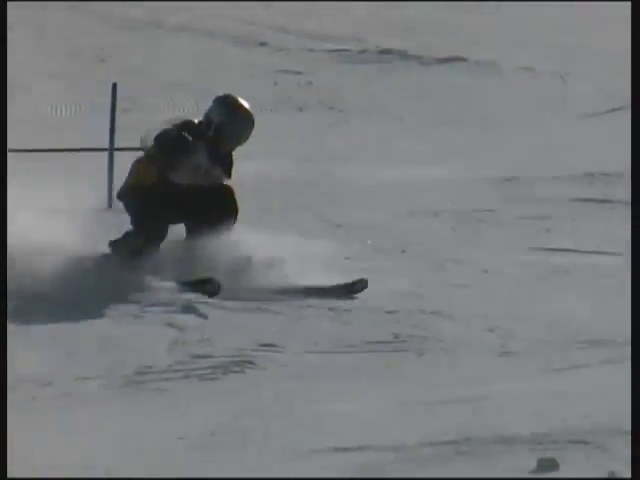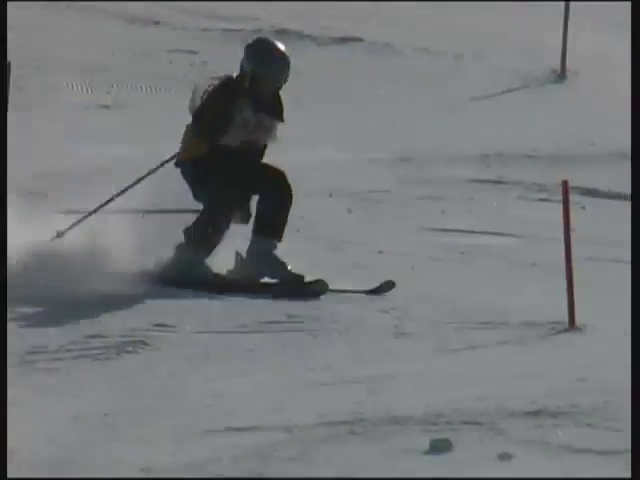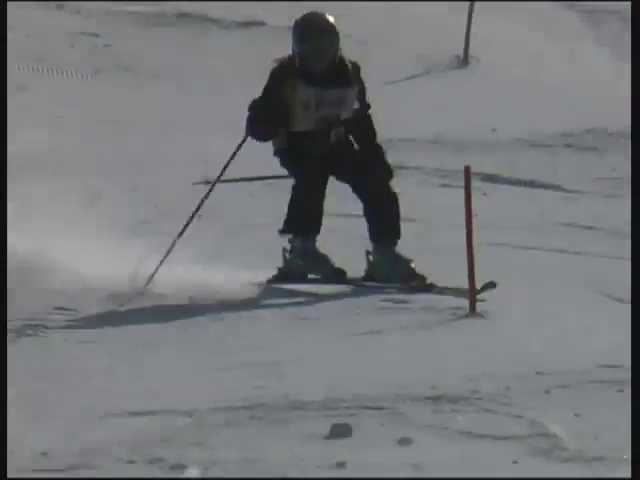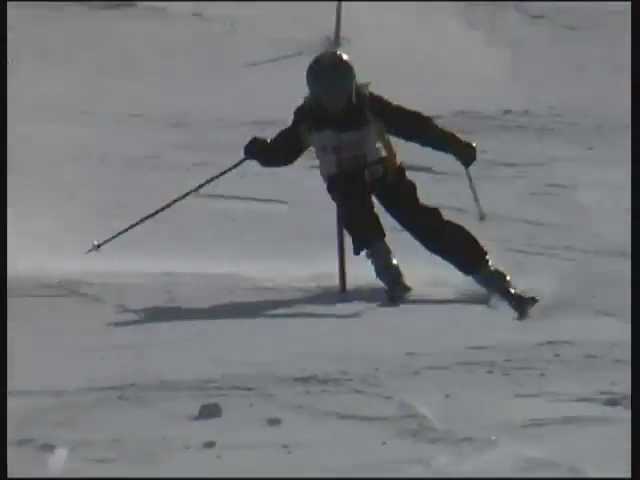
dt=0.2s
person 1, frame 1
left shoulder: (222, 161)
right shoulder: (190, 133)
right elbow: (163, 142)
right wrist: (174, 146)
left hip: (177, 198)
right hip: (143, 192)
left knee: (225, 202)
right knee: (152, 229)
person 1, frame 2
left shoulder: (271, 105)
right shoulder: (228, 92)
left elbow: (255, 149)
right elbow: (204, 125)
left wrist: (244, 199)
left hip: (236, 159)
right hip: (201, 159)
left knee: (278, 187)
right knee: (224, 200)
left ankle: (260, 256)
right ankle: (189, 258)
person 1, frame 3
left shoulder: (347, 73)
right shoulder: (285, 76)
left elbow: (360, 120)
right elbow: (262, 127)
left wrist: (375, 155)
right wrist: (262, 116)
left hip: (334, 142)
right hip: (296, 145)
left knee: (375, 184)
right knee: (312, 180)
left ankle: (385, 257)
right ankle: (301, 252)
person 1, frame 4
left shoulder: (369, 106)
right shoulder: (308, 119)
left elbow: (417, 125)
right elbow: (281, 152)
left wrist: (454, 145)
right wrist: (261, 150)
left hip: (382, 171)
right hip: (344, 179)
left knee: (423, 221)
right knee: (354, 207)
left ankle: (485, 273)
right ankle: (387, 270)
